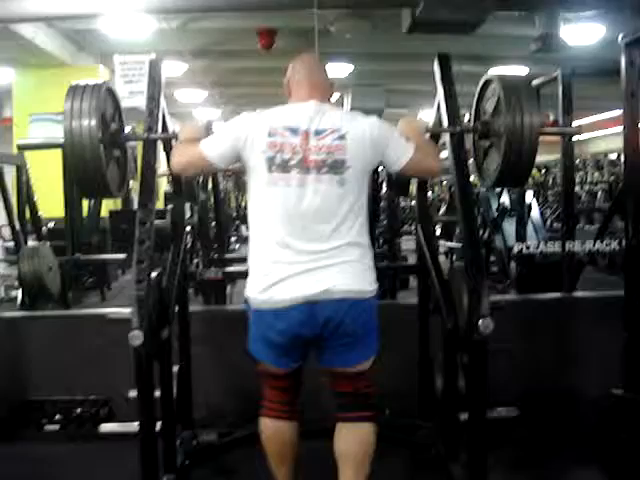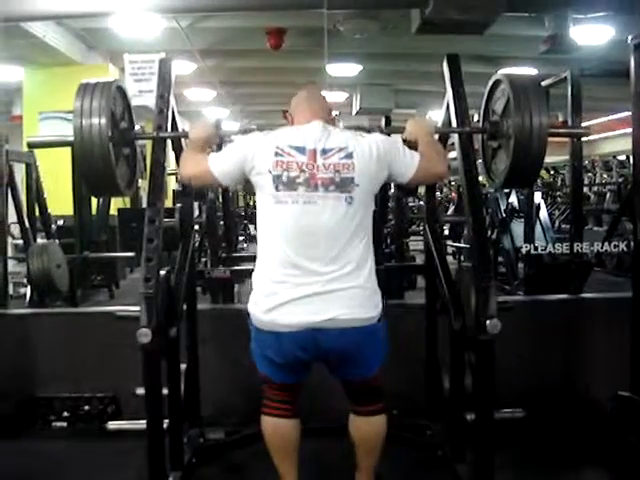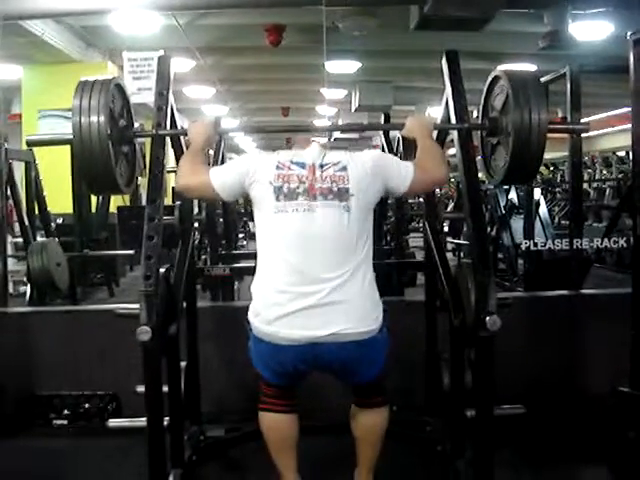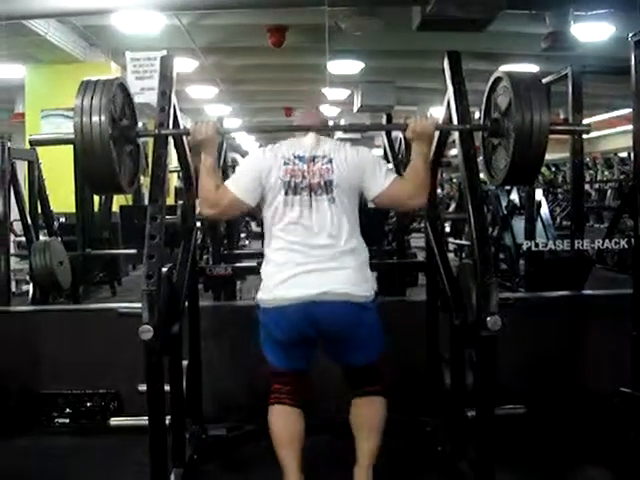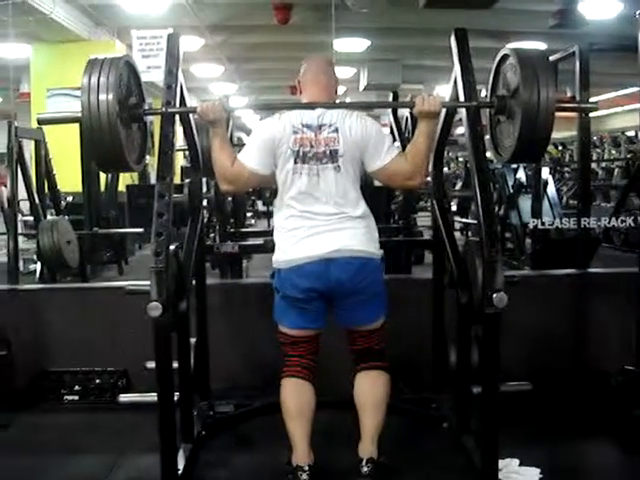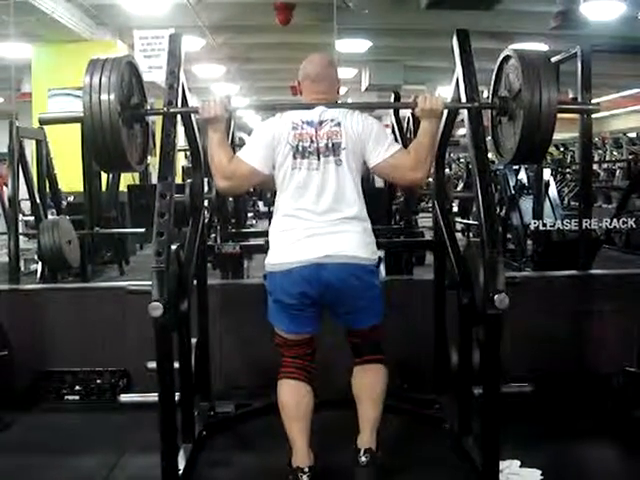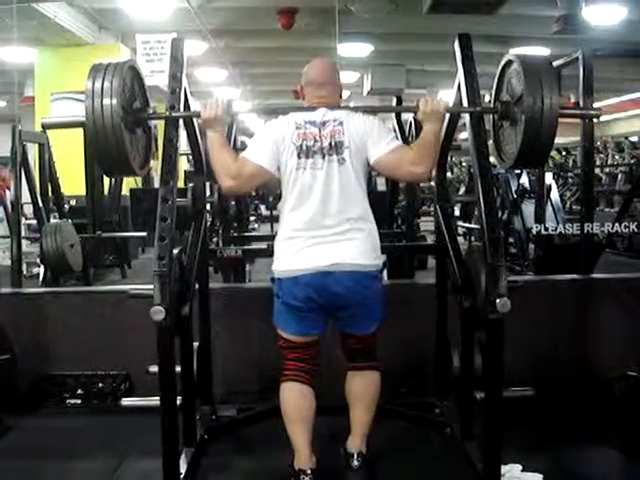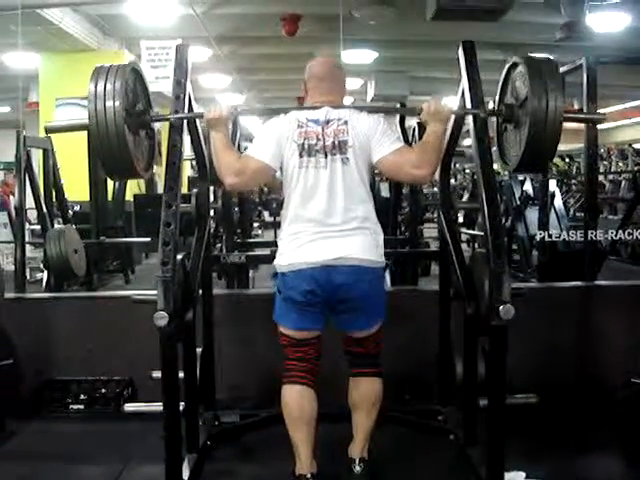
dt=0.7s
person 1, frame 1
left shoulder: (252, 125)
right shoulder: (365, 128)
left elbow: (180, 164)
right elbow: (430, 165)
left wrist: (188, 136)
right wrist: (415, 133)
left hip: (276, 296)
right hip: (348, 293)
left knee: (278, 397)
right knee: (354, 401)
person 1, frame 2
left shoulder: (259, 146)
right shoulder: (372, 146)
left elbow: (190, 171)
right elbow: (437, 169)
left wrist: (198, 139)
right wrist: (423, 135)
left hip: (278, 316)
right hip: (354, 315)
left knee: (278, 398)
right knee: (367, 398)
person 1, frame 3
left shoulder: (260, 166)
right shoulder: (365, 165)
left elbow: (187, 181)
right elbow: (436, 174)
left wrist: (198, 142)
right wrist: (422, 134)
left hip: (277, 329)
right hip: (354, 329)
left knee: (275, 396)
right knee: (370, 395)
person 1, frame 4
left shoulder: (265, 158)
right shoulder: (355, 156)
left elbow: (212, 206)
right elbow: (414, 197)
left wrist: (207, 151)
right wrist: (421, 144)
left hip: (282, 300)
right hip: (348, 297)
left knee: (285, 390)
right knee: (367, 384)
person 1, frame 5
left shoulder: (273, 128)
right shoulder: (361, 126)
left elbow: (230, 180)
right elbow: (411, 176)
left wrist: (217, 129)
right wrist: (427, 123)
left hip: (296, 263)
right hip: (356, 258)
left knee: (297, 363)
right knee: (370, 356)
person 1, frame 6
left shoulder: (274, 128)
right shoulder: (360, 124)
left elbow: (227, 179)
right elbow: (413, 173)
left wrist: (215, 127)
right wrist: (429, 121)
left hip: (289, 265)
right hip: (351, 261)
left knee: (294, 362)
right knee: (368, 350)
person 1, frame 7
left shoulder: (278, 129)
right shoulder: (364, 125)
left elbow: (232, 180)
right elbow: (417, 167)
left wrist: (214, 130)
right wrist: (433, 123)
left hip: (297, 270)
right hip: (356, 267)
left knee: (297, 366)
right knee: (362, 356)
person 1, frame 8
left shoulder: (281, 127)
right shoulder: (367, 124)
left elbow: (235, 177)
right elbow: (418, 170)
left wrist: (218, 130)
right wrist: (436, 125)
left hip: (299, 266)
right hip: (359, 264)
left knee: (299, 368)
right knee: (365, 362)
